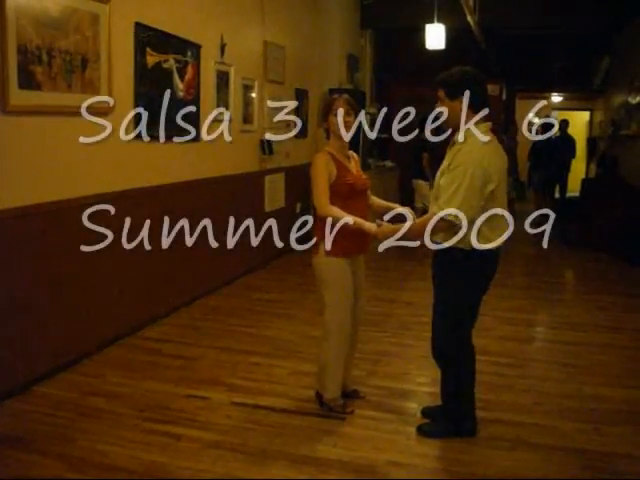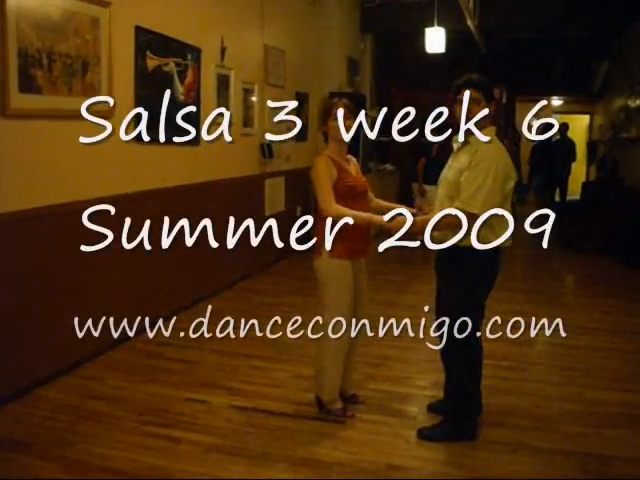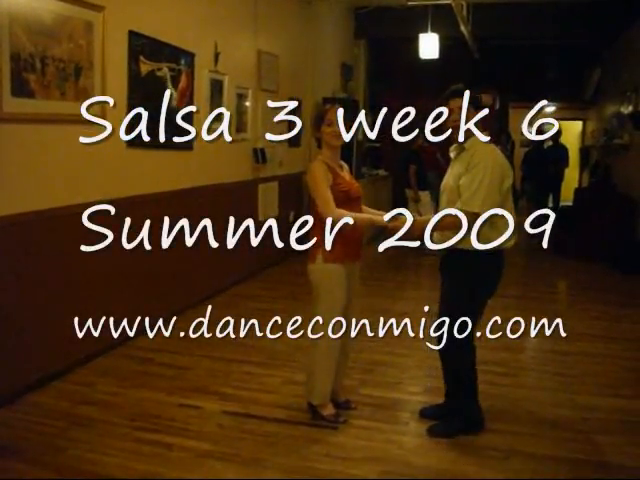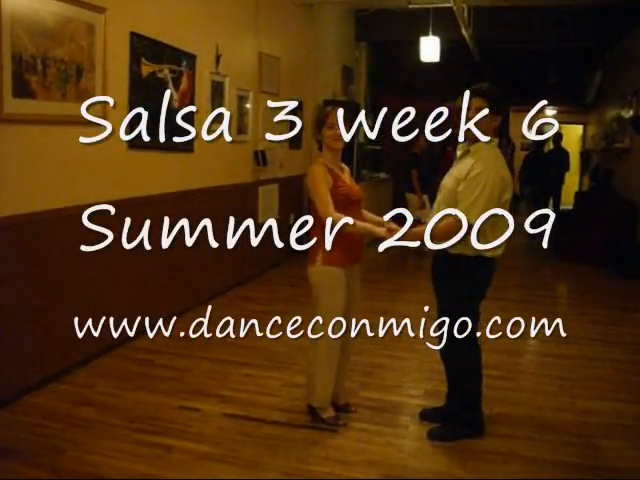
dt=0.7s
person 1, frame 1
left shoulder: (472, 154)
right shoulder: (479, 142)
left elbow: (447, 220)
left wrist: (397, 232)
right wrist: (418, 219)
left hip: (465, 259)
right hip: (465, 254)
left knee: (450, 339)
right knee: (448, 336)
left ankle: (459, 419)
right ankle: (454, 405)
person 1, frame 2
left shoulder: (490, 154)
right shoulder: (465, 146)
left elbow: (468, 214)
left wrist: (417, 225)
right wrist: (426, 217)
left hip: (473, 257)
right hip: (456, 252)
left knee: (459, 338)
right knee: (453, 332)
left ankle: (461, 421)
right ankle: (461, 400)
person 1, frame 3
left shoulder: (485, 157)
right shoulder: (461, 153)
left elbow: (466, 216)
left wrist: (417, 225)
right wrist: (425, 224)
left hip: (477, 259)
right hip: (460, 255)
left knee: (456, 337)
right knee: (451, 334)
left ankle: (468, 415)
right ankle: (457, 403)
person 1, frame 4
left shoulder: (488, 166)
right shoulder: (467, 153)
left elbow: (460, 224)
left wrist: (413, 235)
right wrist: (422, 233)
left hip: (468, 264)
right hip: (453, 259)
left knee: (461, 341)
right knee: (451, 339)
left ankle: (469, 419)
right ankle: (456, 406)
person 2, frame 1
left shoulder: (354, 157)
right shoulder: (323, 159)
left elbow: (366, 199)
right elbow: (323, 207)
left wrist: (395, 208)
right wrist: (366, 225)
left hip: (354, 250)
right hip: (331, 250)
left knee: (352, 319)
right knee: (338, 321)
left ankle: (342, 382)
right ankle: (327, 391)
person 2, frame 2
left shoulder: (352, 161)
right shoulder: (323, 163)
left elbow: (367, 200)
right elbow: (330, 209)
left wrist: (399, 209)
right wrist: (379, 220)
left hip: (355, 252)
right hip: (333, 252)
left knee: (352, 321)
right knee: (336, 322)
left ankle: (342, 386)
right ankle: (327, 394)
person 2, frame 3
left shoulder: (344, 166)
right shoulder: (318, 168)
right elbow: (330, 212)
left wrist: (387, 215)
right wrist: (378, 221)
left hip: (349, 256)
right hip: (328, 257)
right knee: (327, 328)
left ankle: (335, 391)
right ankle: (318, 399)
person 2, frame 4
left shoulder: (345, 169)
right shoulder: (318, 171)
right elbow: (330, 216)
left wrist: (384, 222)
right wrist: (374, 231)
left hip: (349, 259)
right hip: (328, 259)
left knee: (344, 329)
right knee: (327, 331)
left ankle: (336, 394)
right ankle: (318, 402)
